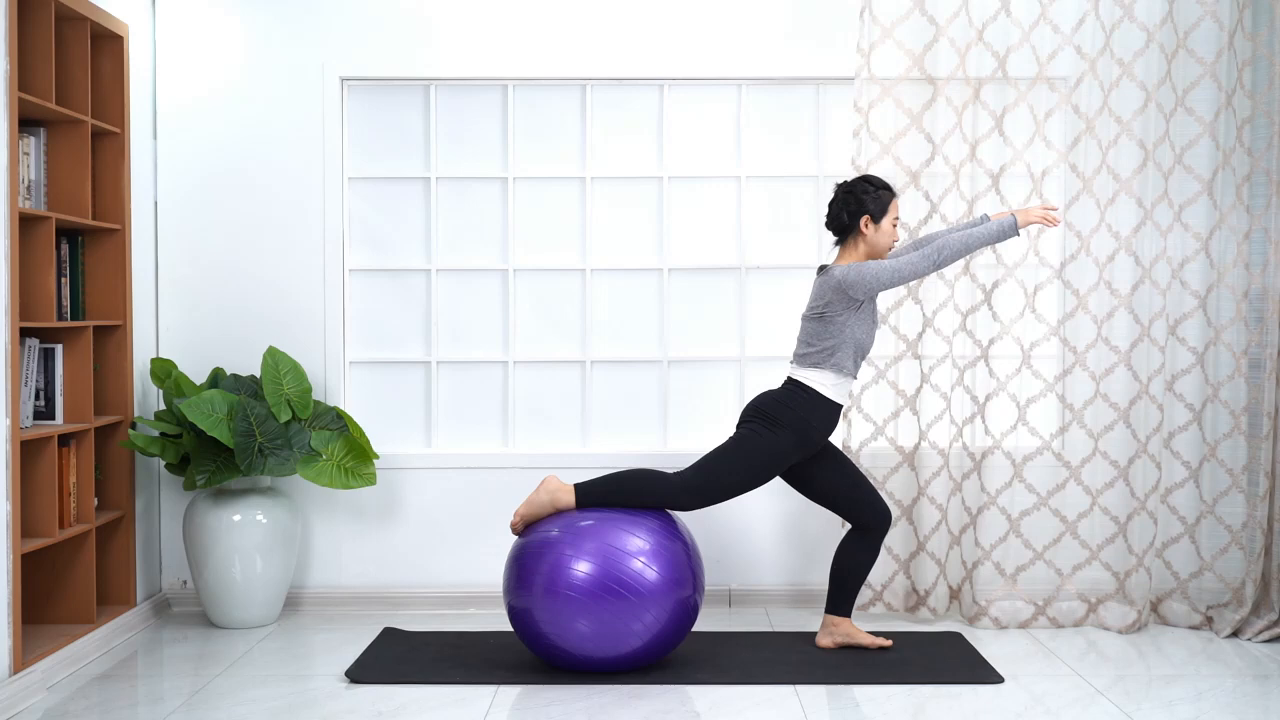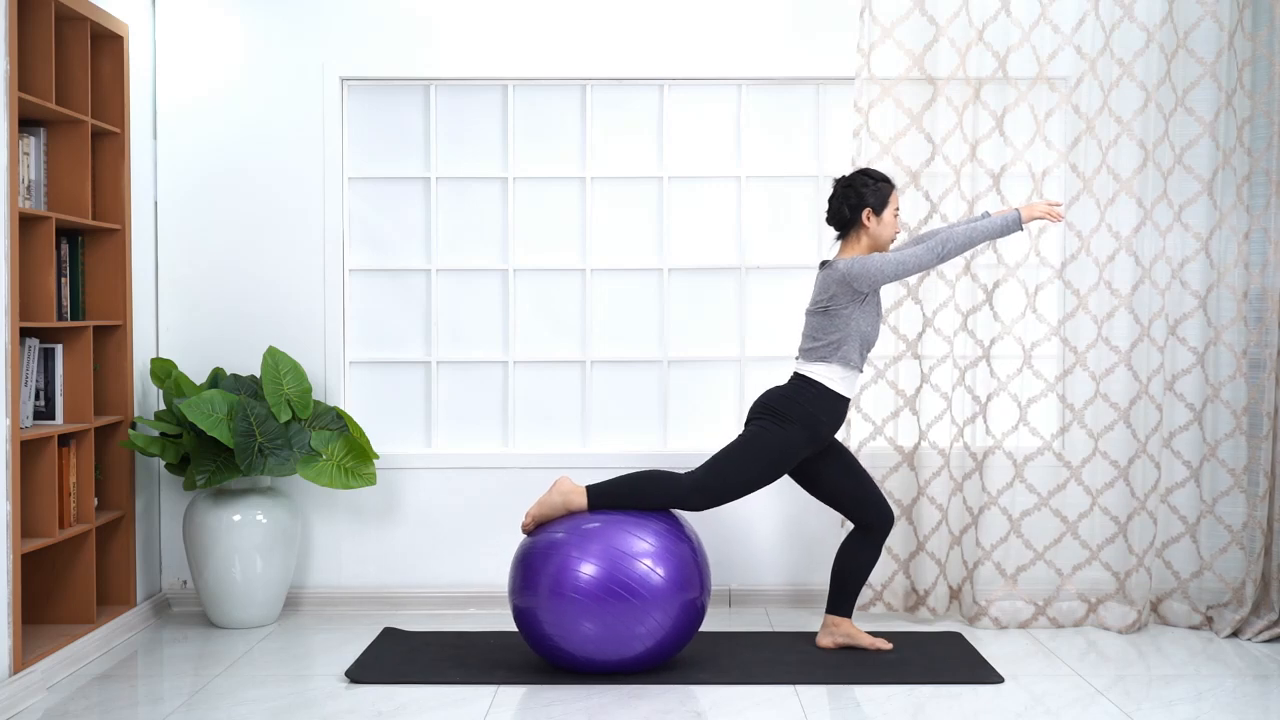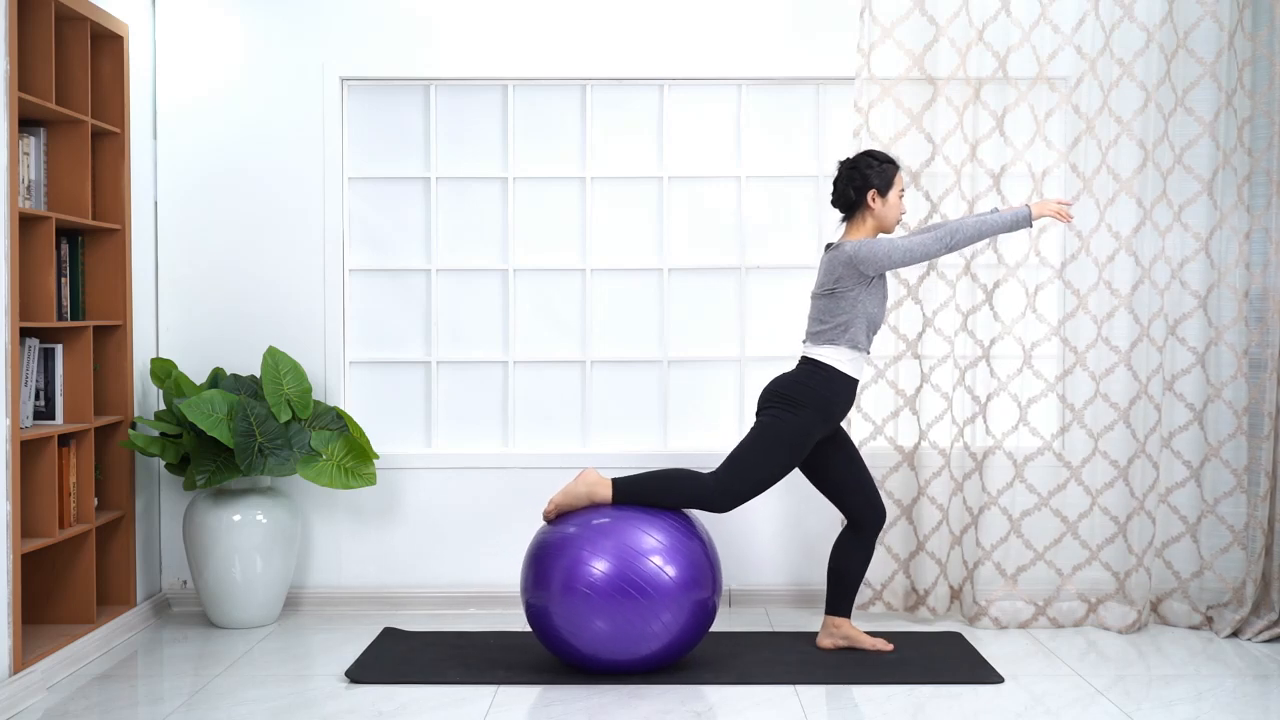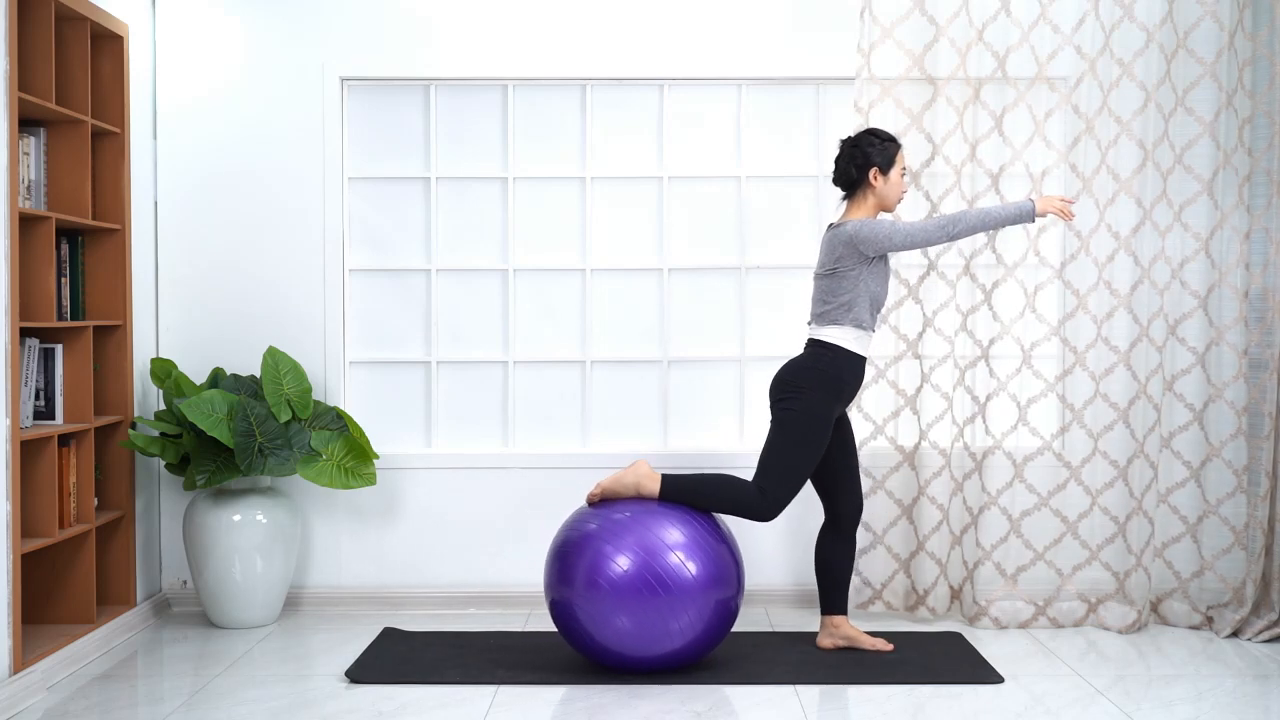
dt=0.5s
person 1, frame 1
left shoulder: (855, 274)
right shoulder: (847, 280)
left elbow: (927, 248)
right elbow: (935, 258)
left wrist: (995, 218)
right wrist: (1014, 224)
left hip: (800, 432)
right hip: (783, 423)
left knee: (873, 518)
right knee: (683, 491)
left ankle: (836, 625)
right ankle: (564, 494)
person 1, frame 2
left shoulder: (855, 269)
right shoulder: (850, 273)
left elbow: (927, 243)
right elbow: (937, 252)
left wrist: (995, 215)
right wrist: (1017, 219)
left hip: (807, 426)
right hip: (792, 419)
left knee: (875, 518)
right knee: (694, 489)
left ankle: (836, 626)
right ankle: (576, 496)
person 1, frame 3
left shoulder: (858, 253)
right shoulder: (856, 255)
left elbow: (932, 238)
right elbow: (942, 242)
left wrist: (1013, 214)
right wrist: (1025, 214)
left hip: (814, 409)
right hip: (802, 403)
left knee: (867, 515)
right knee: (722, 490)
left ankle: (836, 626)
right ankle: (600, 489)
person 1, frame 4
left shoulder: (858, 232)
right shoulder: (858, 233)
left elbow: (937, 229)
right elbow: (943, 230)
left wrist: (1020, 210)
right wrist: (1028, 209)
left hip: (822, 389)
right hip: (812, 386)
left knee: (845, 509)
right knee: (763, 499)
left ankle: (834, 625)
right ankle: (648, 482)
